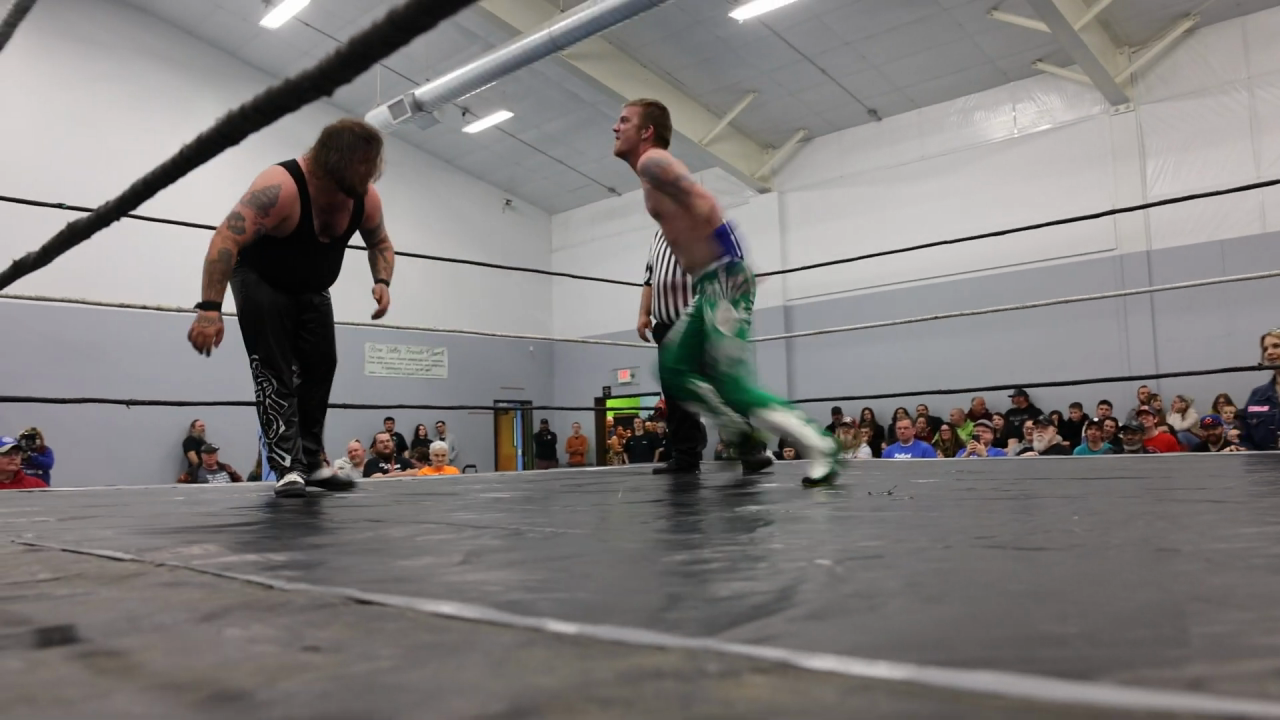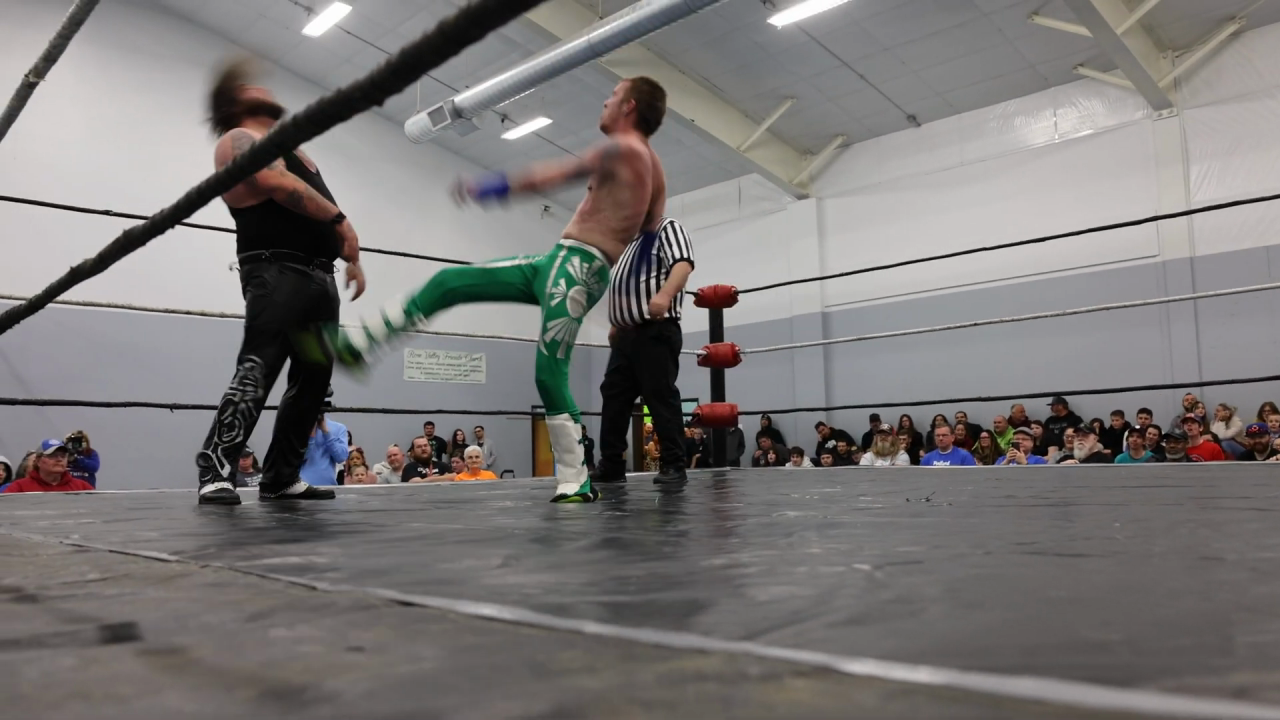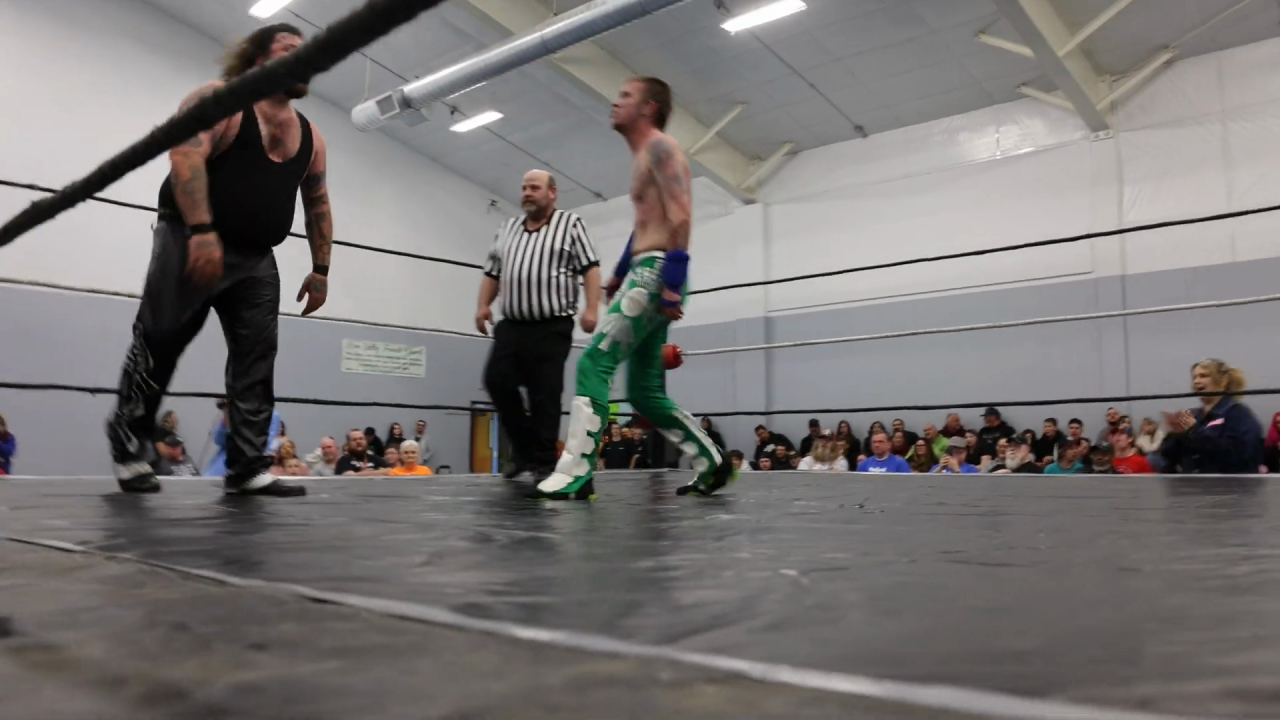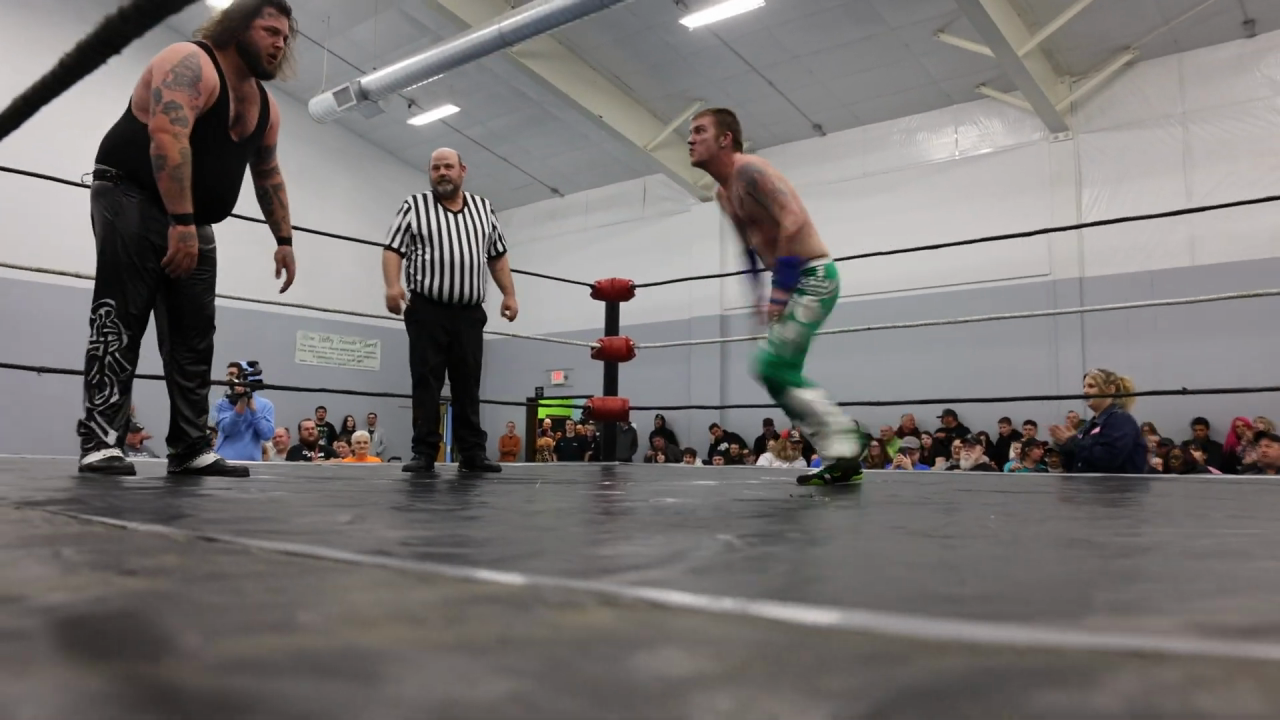
dt=1s
person 1, frame 1
left shoulder: (365, 197)
right shoulder: (281, 186)
left elbow: (381, 244)
right elbow: (226, 239)
left wrist: (382, 281)
right wrist: (209, 309)
left hip: (312, 291)
right hip: (260, 282)
left knee: (320, 368)
right knee: (275, 373)
left ankle: (310, 461)
right ankle: (288, 468)
person 1, frame 2
left shoulder: (289, 148)
right shoulder: (240, 140)
left elbow: (311, 207)
right elbow: (282, 186)
left wrist: (350, 259)
right wrist: (339, 222)
left hip: (318, 273)
right hip: (274, 270)
left knee: (313, 380)
right knee: (259, 365)
left ankle: (282, 476)
right ankle: (216, 471)
person 1, frame 3
left shoulder: (309, 135)
left elbow: (318, 205)
right elbow: (186, 158)
left wrist: (321, 268)
right wrist: (200, 231)
left hip: (256, 259)
right hip: (195, 245)
left knee: (256, 359)
right knee: (160, 340)
left ankle: (249, 468)
right ankle: (129, 450)
person 1, frame 4
left shoulder: (265, 107)
right shoulder: (190, 64)
left elbow: (269, 175)
right elbow: (168, 137)
left wrist: (284, 239)
right wrist: (180, 222)
left hip: (193, 222)
right hip: (132, 198)
left knee: (193, 330)
right knee: (123, 313)
left ankle: (190, 448)
right ankle: (100, 441)
person 2, frame 1
left shoulder: (652, 162)
right shoulder: (657, 173)
left elbow: (704, 202)
left wrist: (731, 260)
left hip: (724, 280)
right hip: (709, 284)
left knee: (735, 385)
right knee: (672, 369)
left ankle: (819, 450)
right ankle: (741, 435)
person 2, frame 2
left shoulder: (622, 148)
right shoulder: (655, 167)
left elbow: (549, 176)
right elbow: (649, 237)
left wrist: (483, 189)
left hip: (576, 265)
right hip: (564, 265)
left knee: (549, 377)
right knee: (448, 283)
left ankle: (576, 482)
right ankle: (354, 345)
person 2, frame 3
left shoulder: (660, 146)
right shoulder: (644, 155)
left elbow: (680, 218)
left wrist: (672, 287)
right wrist: (618, 275)
left hip: (656, 275)
right hip: (645, 275)
left knee: (592, 366)
right knee: (645, 390)
left ankle: (575, 473)
right ankle: (711, 464)
person 2, frame 4
left shoulder: (748, 169)
right shoulder: (724, 190)
left elbow: (794, 223)
left wrist: (783, 289)
right wrist: (756, 292)
left hip: (813, 279)
right hip: (784, 283)
left knee: (771, 366)
right knee: (775, 378)
left ankle: (842, 438)
right ankle: (842, 459)
person 3, frame 1
left shoulder: (713, 225)
right shoulder: (662, 236)
left elbow: (735, 267)
right elbow: (652, 282)
left wrist: (737, 304)
right wrist: (643, 314)
left hip: (705, 322)
right hip: (669, 328)
left knee: (722, 383)
right knee: (676, 392)
left ankle: (749, 449)
right ankle: (686, 455)
person 3, frame 2
left shoulder: (669, 229)
right shoulder: (632, 241)
left elbow: (682, 265)
left wrist: (664, 295)
right wrist: (614, 323)
left hip: (656, 333)
right hip: (626, 334)
left knee: (660, 396)
right knee: (614, 395)
left ankle: (674, 466)
right ankle: (610, 465)
person 3, frame 3
left shoulder: (570, 224)
right shoulder: (507, 229)
left elbow: (591, 268)
right elbow: (492, 273)
left wrist: (591, 307)
right wrist: (483, 305)
left hip: (551, 328)
right hip: (511, 327)
left knee: (544, 396)
right knee: (496, 382)
left ankle: (543, 464)
right ankle: (524, 450)
person 3, frame 4
left shoulder: (483, 208)
right shoulder: (414, 206)
left elbow: (497, 256)
right elbow: (393, 249)
left wrist: (509, 294)
right wrist: (393, 284)
left hip: (470, 313)
right hip: (427, 311)
left knee: (468, 384)
right knee: (426, 380)
left ankle: (473, 452)
right ankle: (424, 452)
